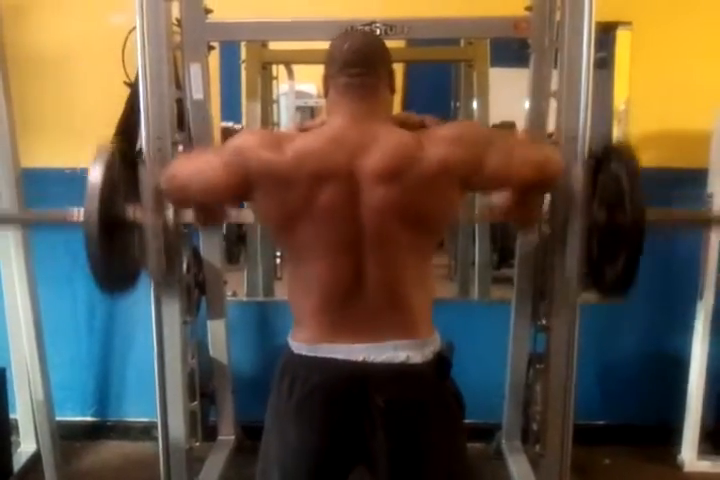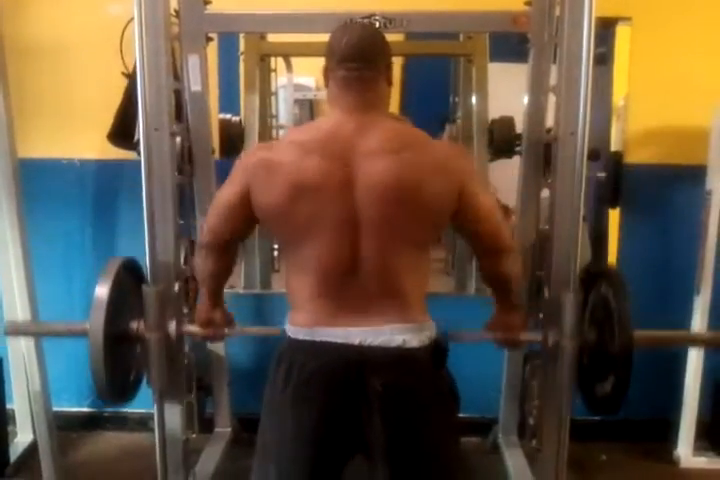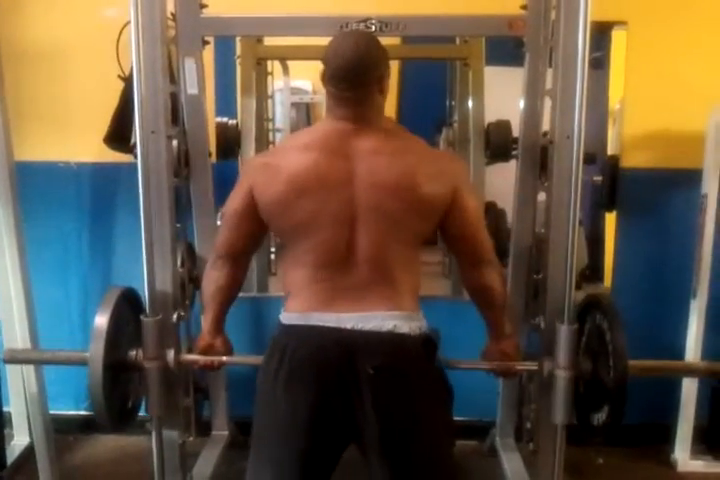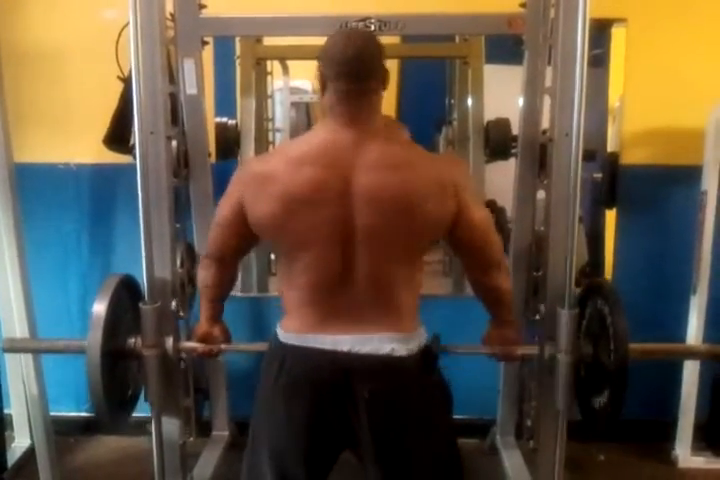
dt=0.4s
person 1, frame 1
left shoulder: (267, 157)
right shoulder: (441, 154)
left elbow: (176, 180)
right elbow: (546, 163)
left wrist: (208, 207)
right wrist: (524, 202)
left hip: (313, 371)
right hip: (409, 371)
person 1, frame 2
left shoulder: (266, 161)
right shoulder: (442, 161)
left elbow: (212, 244)
right elbow: (500, 251)
left wrist: (209, 305)
right wrist: (509, 310)
left hip: (310, 359)
right hip: (405, 359)
person 1, frame 3
left shoulder: (269, 165)
right shoulder: (437, 167)
left elbow: (227, 258)
right elbow: (480, 264)
left wrist: (211, 329)
right wrist: (500, 334)
left hip: (303, 346)
right hip: (397, 349)
person 1, frame 4
left shoulder: (262, 173)
right shoulder: (438, 175)
left elbow: (217, 258)
right elbow: (489, 265)
left wrist: (209, 318)
right wrist: (503, 324)
left hip: (301, 364)
right hip: (395, 366)
